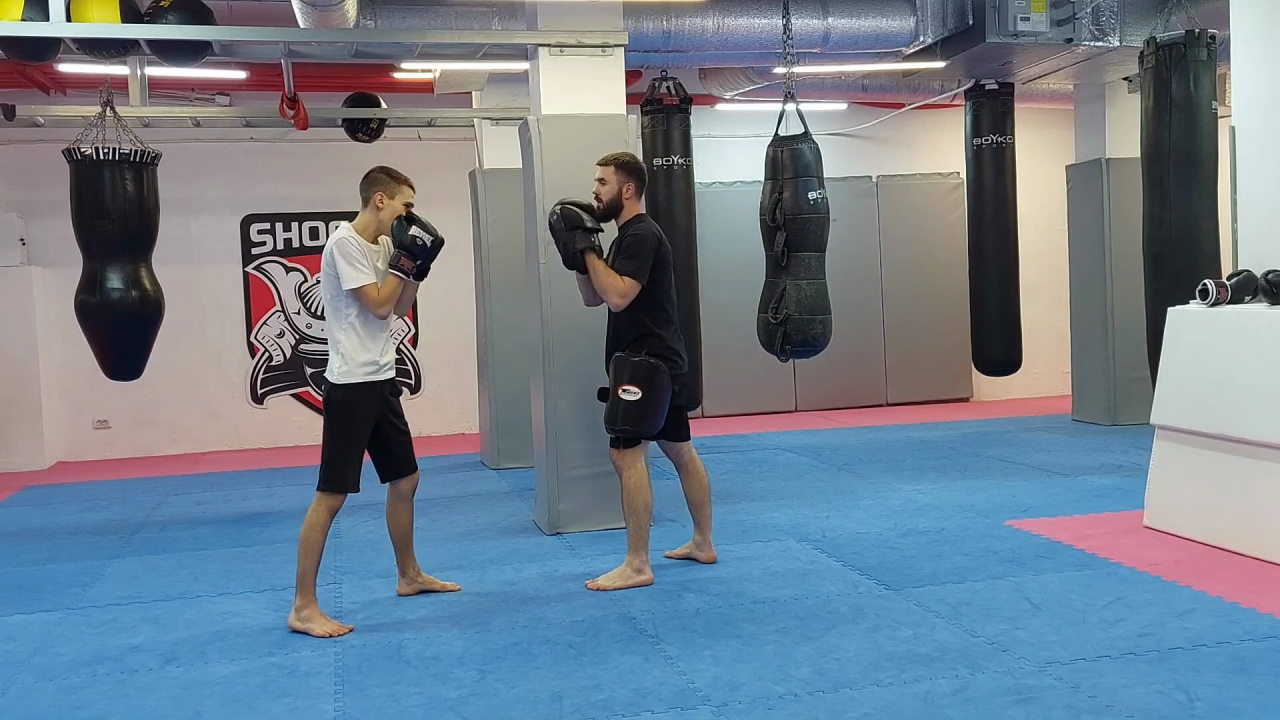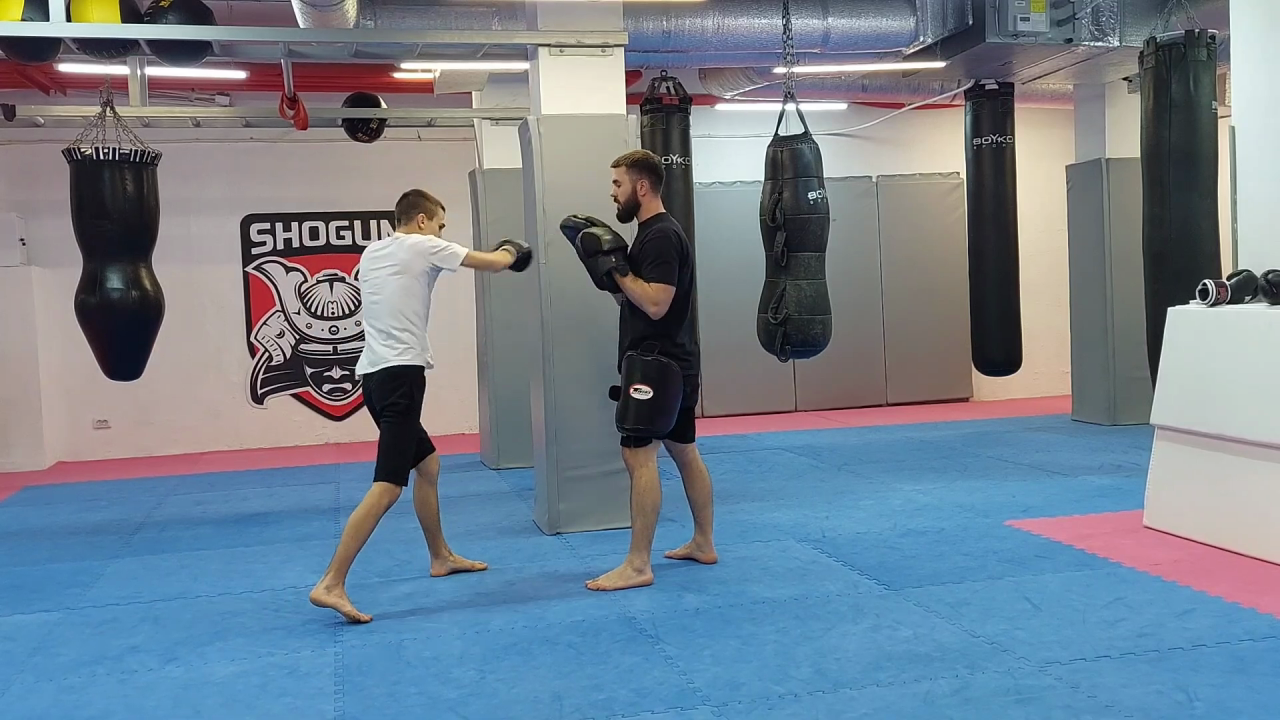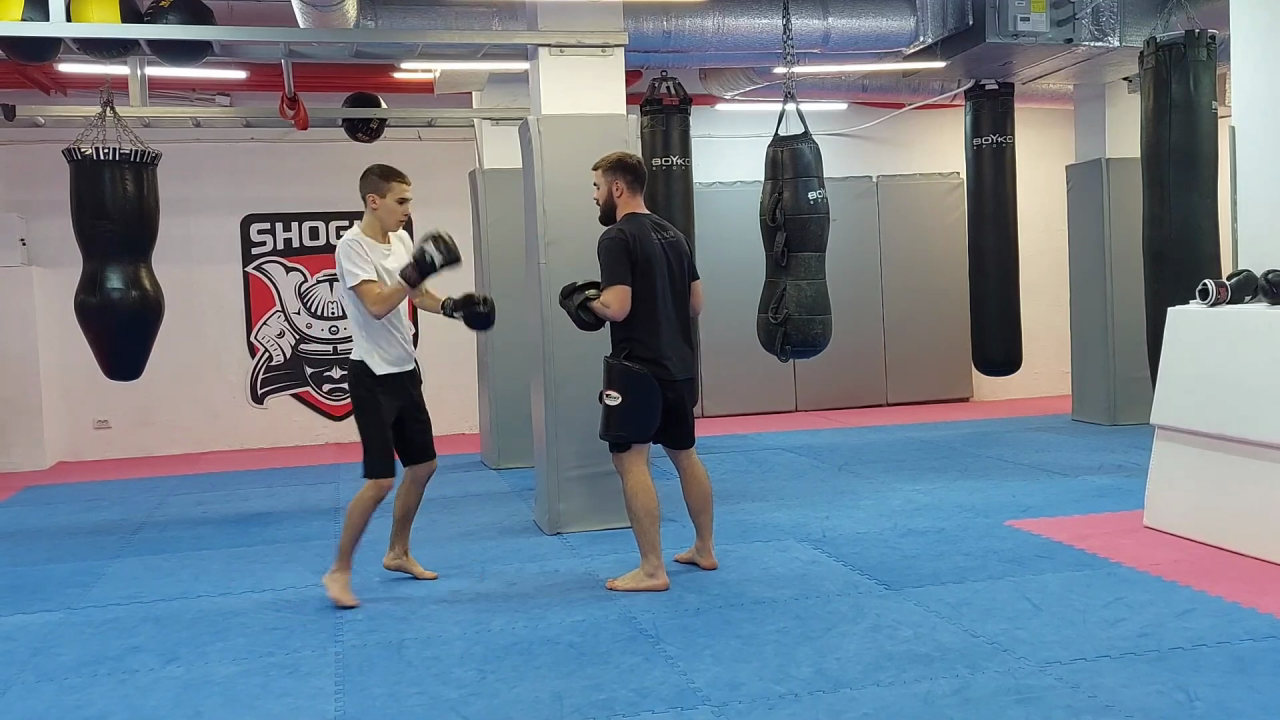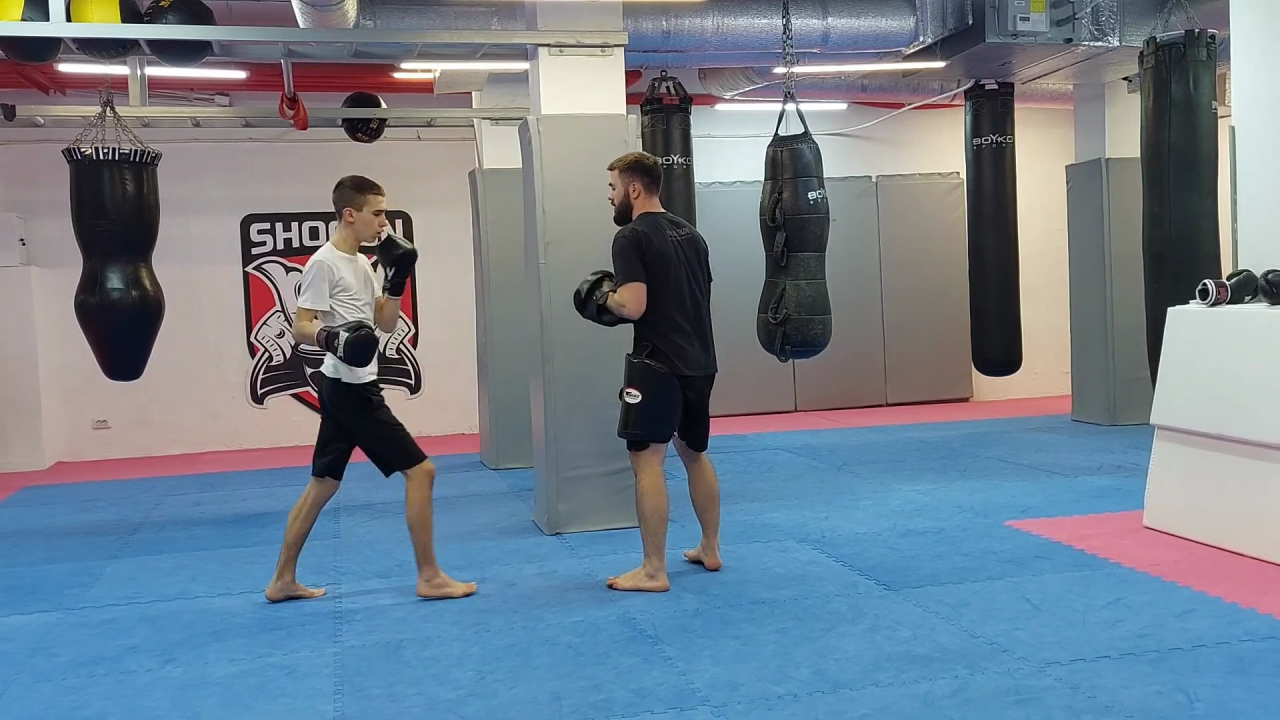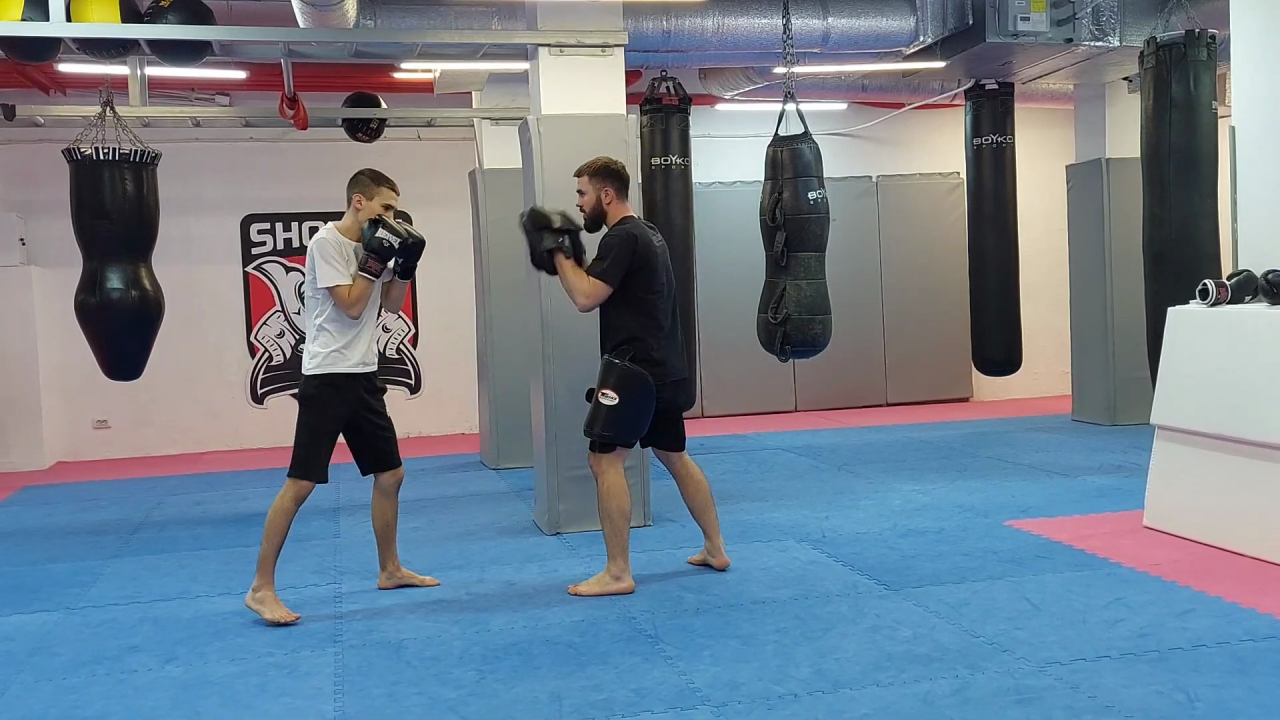
dt=1s
person 1, frame 1
left shoulder: (378, 246)
right shoulder: (345, 243)
left elbow: (394, 308)
right elbow: (380, 305)
left wrist: (412, 265)
right wrist: (405, 259)
left hip: (381, 382)
right hip: (350, 386)
left knee: (405, 482)
right knee: (331, 497)
left ankle: (410, 576)
right ankle: (303, 607)
person 1, frame 2
left shoulder: (373, 253)
right shoulder: (425, 247)
right elbow: (501, 257)
right wrist: (512, 250)
left hip: (380, 374)
right hip: (401, 376)
left knee: (427, 466)
right knee: (388, 486)
left ankle: (442, 557)
right ankle: (331, 585)
person 1, frame 3
left shoulder: (401, 240)
right shoulder: (352, 245)
right elbow: (377, 304)
left wrist: (452, 305)
right wrist: (416, 268)
left hip: (405, 371)
right hip: (374, 374)
left knee: (420, 469)
right knee: (379, 480)
left ankle: (396, 552)
right ankle: (339, 570)
person 1, frame 4
left shoulder: (361, 260)
right shoulder: (325, 264)
left elbow: (385, 323)
right elbow: (301, 327)
left wrist: (399, 276)
right wrist: (333, 338)
left hip: (345, 388)
right hip: (352, 390)
left knee: (323, 484)
right knee: (419, 471)
left ankle: (284, 579)
right ankle: (429, 575)
person 1, frame 5
left shoulder: (372, 245)
right shoulder: (326, 243)
left elbow: (390, 307)
right elbow: (352, 306)
left wrist: (404, 264)
right wrist: (375, 259)
left hip: (364, 378)
right hip: (327, 380)
left knee: (390, 477)
right knee: (300, 484)
left ankle: (391, 570)
right ankle: (262, 588)
person 2, frame 1
left shoulder: (642, 235)
right shoulder: (628, 236)
left elbow: (618, 297)
right elbow: (594, 296)
left wrist: (588, 252)
right wrist: (580, 256)
left hip: (648, 363)
right hip: (657, 362)
left knee: (626, 455)
right knee: (680, 451)
left ankle: (637, 566)
right ankle: (703, 543)
person 2, frame 2
left shoulder: (660, 236)
right shoulder: (657, 232)
left elbow: (655, 303)
right elbow: (633, 291)
left wrist: (616, 269)
right wrist: (609, 264)
left hip: (658, 363)
right hip: (673, 362)
left knee: (639, 455)
right knee: (684, 450)
left ankle: (637, 565)
right ankle: (703, 543)
person 2, frame 3
left shoulder: (616, 238)
right shoulder: (673, 235)
left elbow: (617, 307)
right elbow: (695, 304)
left wrist: (587, 301)
left hip: (639, 368)
right hip: (680, 365)
left knee: (630, 461)
right knee: (685, 455)
left ankle: (652, 570)
right ankle: (705, 548)
person 2, frame 4
left shoulder: (631, 237)
right shoulder: (689, 233)
left elbow: (633, 306)
left wrist: (607, 298)
left hip: (660, 365)
right hip: (698, 363)
left knee: (646, 460)
right knee: (695, 454)
left ankle: (653, 570)
right ankle: (710, 548)
person 2, frame 5
left shoulder: (623, 238)
right shoulder: (644, 234)
left elbow: (586, 298)
right elbow: (601, 287)
left wrist: (558, 254)
right wrist: (569, 258)
left hip: (638, 370)
right hip: (663, 368)
left knee: (605, 460)
right knee: (676, 457)
left ankle: (617, 573)
right ankle: (715, 548)
